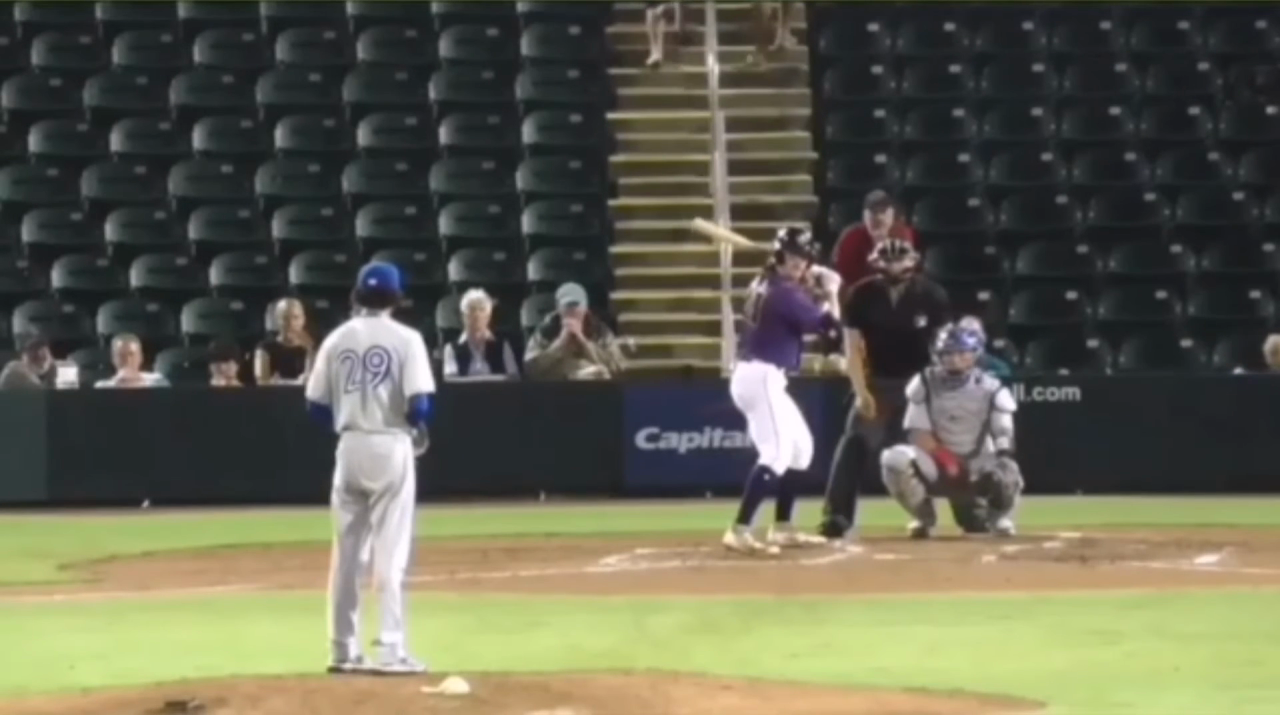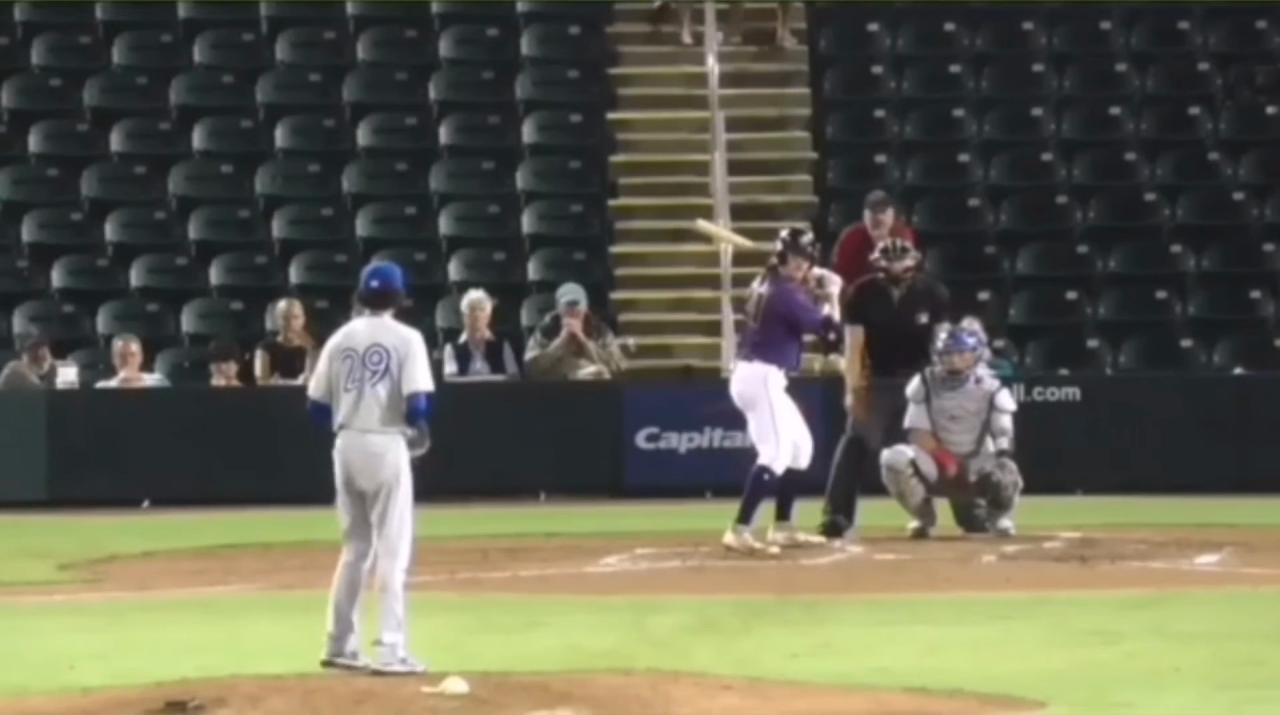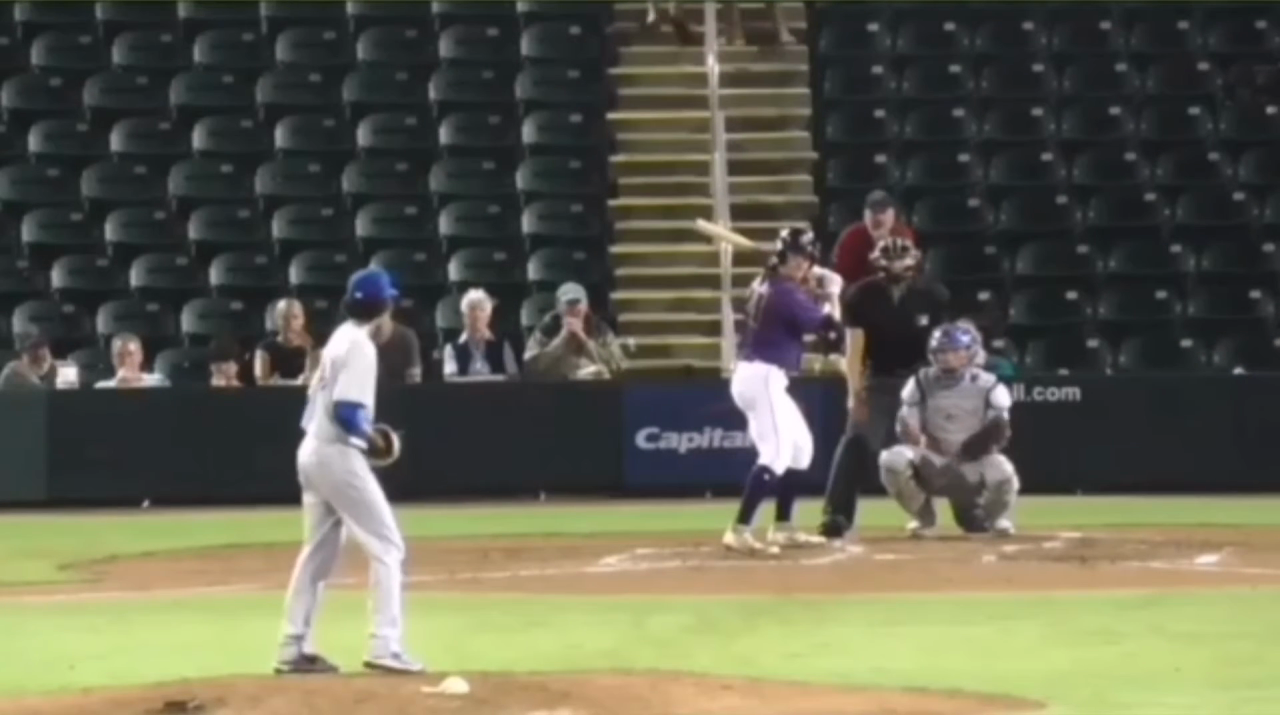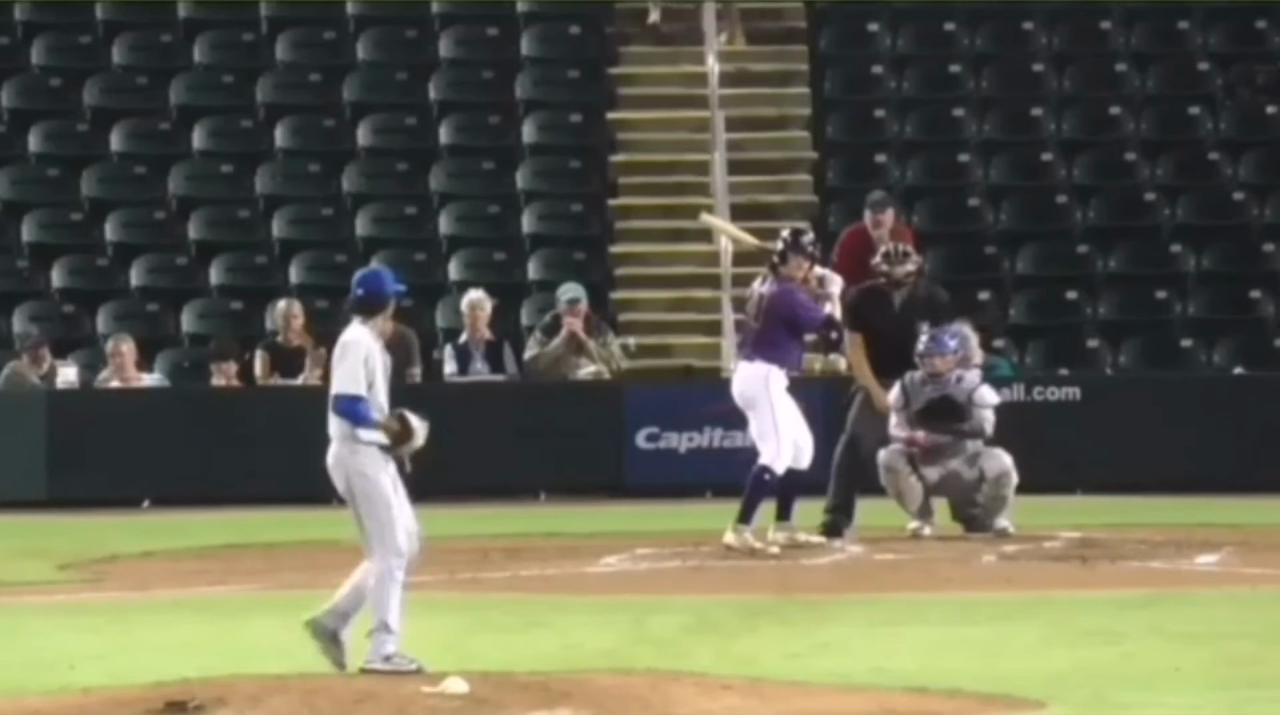
dt=0.5s
person 1, frame 1
left shoulder: (336, 339)
right shoulder: (405, 338)
left elbow: (316, 405)
right elbow: (419, 405)
right wrist: (415, 427)
left hip: (349, 448)
right hip: (390, 447)
left knee: (346, 552)
right knee: (390, 553)
left ankle: (344, 649)
right ankle: (390, 651)
person 1, frame 2
left shoulder: (340, 338)
right shoulder: (406, 337)
left elbow: (317, 404)
right elbow: (417, 404)
right wrist: (416, 430)
left hip: (346, 447)
right hip: (385, 448)
left knee: (357, 546)
right knee: (392, 551)
left ankle: (341, 643)
right ankle: (392, 652)
person 1, frame 3
left shoulder: (339, 338)
right shoulder: (361, 346)
right elbow: (346, 410)
right wrist: (372, 437)
left hip: (313, 451)
right hip: (338, 455)
left knee: (318, 552)
right knee: (386, 547)
left ankle: (293, 649)
right ankle: (385, 646)
person 1, frame 4
left shoulder: (370, 341)
right shoulder: (358, 342)
right elbow: (345, 404)
left wrist: (386, 422)
right wrist: (387, 423)
left hip: (370, 454)
right hip: (357, 456)
left knee: (398, 545)
right knee: (390, 552)
left ankle: (333, 618)
right ankle: (382, 651)
person 2, frame 1
left shoulder: (765, 283)
right shoulder: (784, 292)
right elbow: (828, 322)
left hip: (760, 376)
right hip: (761, 377)
left knee: (799, 447)
right knee: (777, 452)
left ankle: (782, 528)
right ankle: (739, 531)
person 2, frame 2
left shoulder: (766, 284)
right shoulder: (785, 292)
left elbow: (800, 317)
right elbow: (828, 325)
left hip: (760, 376)
right hip: (760, 377)
left knee: (800, 446)
right knee: (776, 452)
left ankle: (782, 528)
right ankle: (739, 531)
person 2, frame 3
left shoulder: (767, 284)
right shoulder: (785, 292)
left elbow: (801, 314)
right elbow: (828, 323)
left hip: (760, 376)
right hip: (762, 377)
left knee: (800, 446)
right knee: (777, 453)
left ankle: (782, 528)
right ankle: (739, 531)
person 2, frame 4
left shoulder: (766, 284)
right shoulder: (787, 292)
left elbow: (802, 315)
right elbow: (830, 323)
left wrist: (819, 292)
left hip: (760, 375)
right hip: (762, 377)
left knee: (800, 446)
right knee: (777, 452)
left ankle: (782, 527)
right ankle: (739, 530)
person 3, frame 1
left shoulder: (931, 294)
right shoulder: (861, 295)
right elbow: (853, 348)
right wrist: (861, 392)
right hip: (877, 382)
right knee: (855, 445)
right ankle: (836, 519)
person 3, frame 2
left shoulder: (933, 292)
right shoulder: (862, 293)
right elbow: (853, 345)
right wrist: (853, 390)
right hip: (878, 381)
right knee: (856, 444)
right ankle: (836, 518)
person 3, frame 3
left shoulder: (933, 294)
right shoulder: (861, 295)
right elbow: (854, 348)
right wrist: (854, 393)
right hip: (878, 381)
right knee: (856, 445)
right ankle: (836, 518)
person 3, frame 4
left shoulder: (934, 298)
right shoulder: (862, 298)
right elbow: (855, 350)
right wrist: (875, 391)
right hip: (877, 384)
right knee: (854, 444)
right ankle: (836, 518)
person 4, frame 1
left shoulder: (991, 388)
right shoulder: (925, 384)
left elbow: (1004, 437)
right elbow: (917, 434)
left wrist: (1004, 462)
right wrist: (947, 460)
left hip: (978, 465)
right hip: (937, 462)
left knee: (1006, 475)
right knee: (895, 459)
left ankle: (997, 515)
right ankle: (924, 517)
person 4, frame 2
left shoulder: (991, 388)
right shoulder: (925, 383)
left elbow: (1004, 435)
right elbow: (918, 434)
left wrist: (1003, 463)
right wrist: (947, 461)
left hip: (978, 464)
right hip: (935, 462)
left knee: (1006, 476)
right knee: (894, 458)
left ankle: (997, 515)
right ankle: (924, 516)
person 4, frame 3
left shoulder: (987, 385)
right shoulder: (921, 384)
left elbow: (1001, 433)
right elbow: (908, 437)
left wrist: (994, 437)
right wrist: (908, 429)
left hip: (974, 462)
right hip: (934, 463)
left knee: (1002, 472)
right knee: (893, 460)
left ankle: (996, 517)
right ankle: (924, 517)
person 4, frame 4
left shoulder: (973, 386)
right shoulder: (908, 386)
left elbow: (985, 428)
right elbow: (895, 434)
left wrist: (948, 426)
right wrist: (915, 438)
left hip: (968, 462)
right hip: (926, 462)
left knee: (1001, 463)
right knee: (890, 458)
left ankle: (994, 516)
right ankle: (921, 517)
